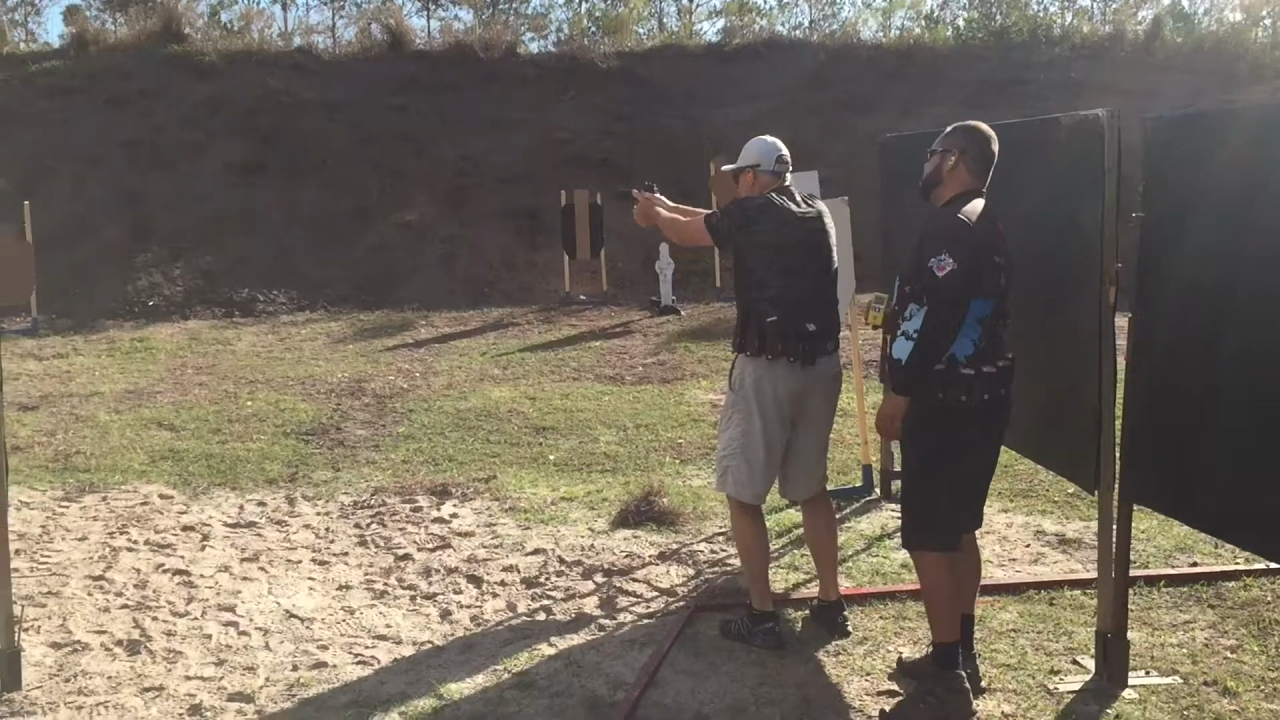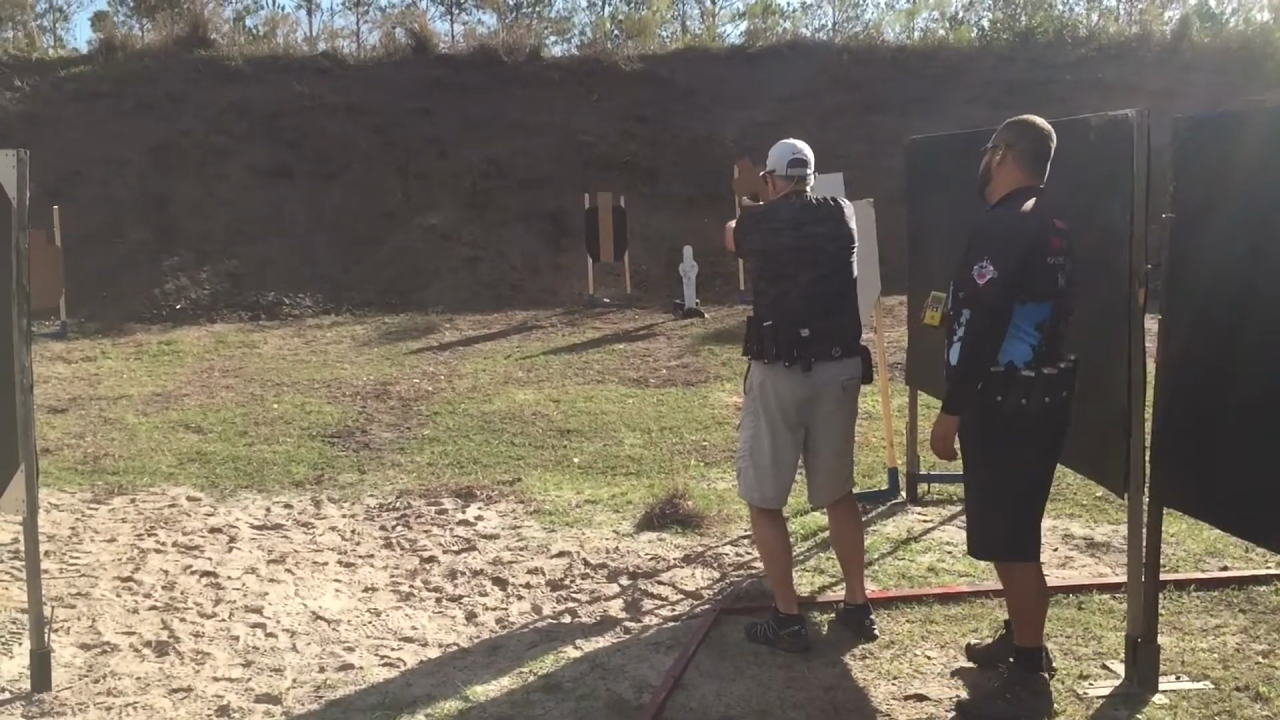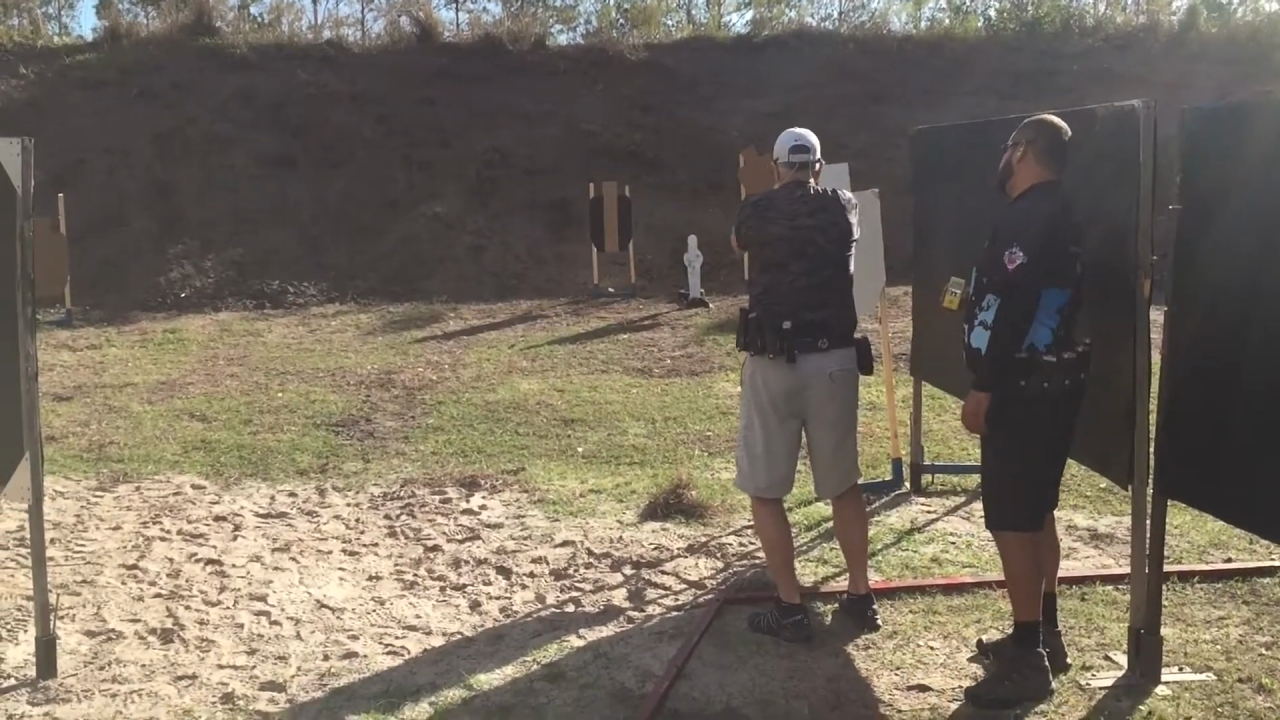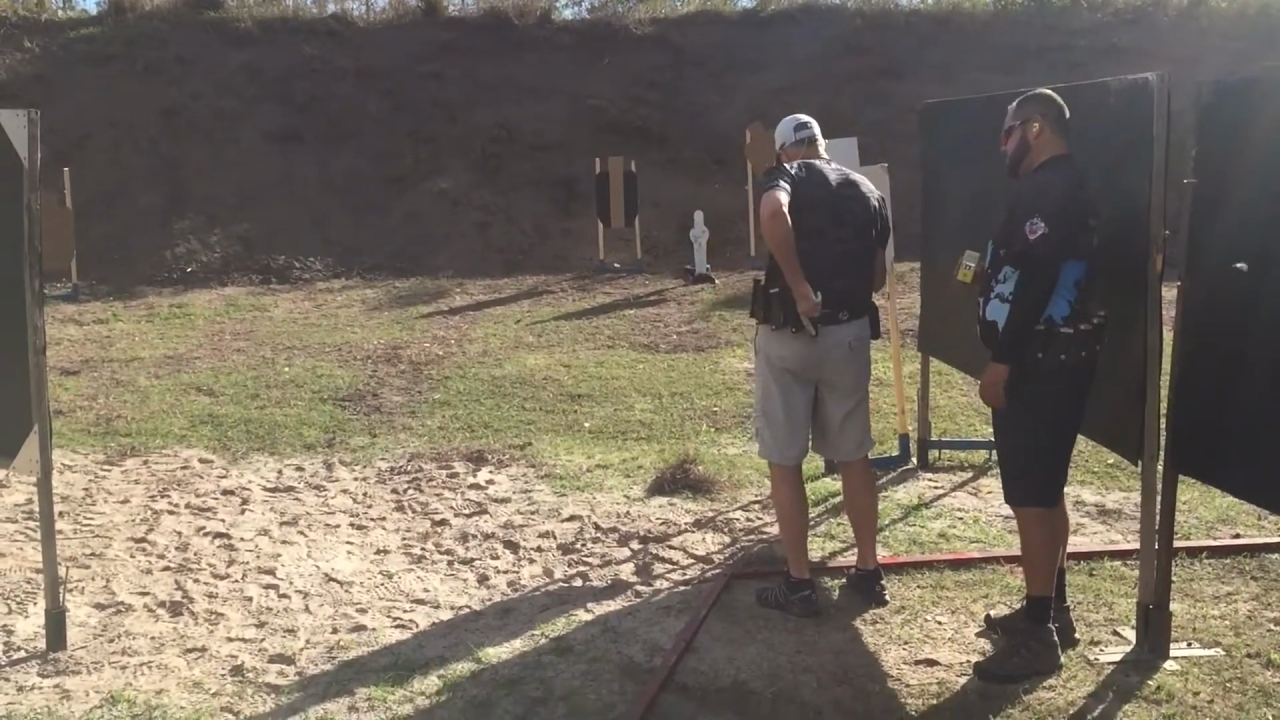
dt=1s
person 1, frame 1
left shoulder: (951, 225)
right shoulder: (984, 225)
left elbow: (943, 315)
left wrist: (899, 391)
right wrist: (897, 319)
left hip: (948, 400)
right hip: (977, 395)
left knee: (927, 536)
right knee: (955, 529)
right ankle: (958, 654)
person 1, frame 2
left shoulder: (1001, 227)
right shoulder: (1047, 225)
left elbow: (986, 327)
left wrist: (951, 410)
right wrist: (957, 311)
left hip: (1008, 403)
right hip: (1039, 395)
left knee: (1009, 539)
right knee: (1011, 530)
right ankle: (1020, 641)
person 1, frame 3
left shoulder: (1026, 216)
right shoulder: (1056, 213)
left elbow: (1015, 308)
left wrist: (982, 388)
right wrist: (977, 297)
left hip: (1023, 387)
right hip: (1051, 380)
left knee: (1011, 518)
right knee: (1035, 513)
left ankle: (1028, 659)
right ankle: (1041, 635)
person 1, frame 4
left shoulder: (1046, 188)
right shoulder: (1059, 186)
left elbow: (1035, 279)
left wrist: (1001, 360)
left hip: (1038, 361)
right hip: (1054, 357)
left knee: (1031, 495)
right knee: (1043, 490)
left ankle: (1039, 635)
right ankle: (1049, 610)
person 2, frame 1
left shoulder: (751, 212)
right shoulder: (816, 212)
left elbow: (689, 234)
left wrist: (655, 214)
right wrist: (668, 204)
left hip: (768, 367)
right hip: (821, 364)
left knee: (743, 494)
right knee: (812, 488)
left ankle: (762, 616)
right ankle: (831, 603)
person 2, frame 2
left shoulder: (757, 222)
right shoulder: (839, 215)
left elbow: (734, 241)
left hip: (778, 372)
right hip: (839, 367)
left knee: (764, 500)
right knee: (838, 492)
left ankle: (788, 619)
right ankle: (858, 606)
person 2, frame 3
left shoulder: (756, 210)
right shoulder: (841, 208)
left hip: (772, 364)
right hip: (834, 360)
left knee: (766, 492)
right knee: (844, 484)
left ankle: (790, 609)
right ankle: (861, 596)
person 2, frame 4
left shoulder: (788, 174)
right shoulder: (868, 191)
left elbow: (773, 212)
right elbow: (877, 277)
left wrist: (798, 287)
left hip: (788, 334)
right hip: (850, 332)
left knee: (784, 461)
right knee: (854, 456)
left ankle: (799, 584)
right ankle: (869, 572)
